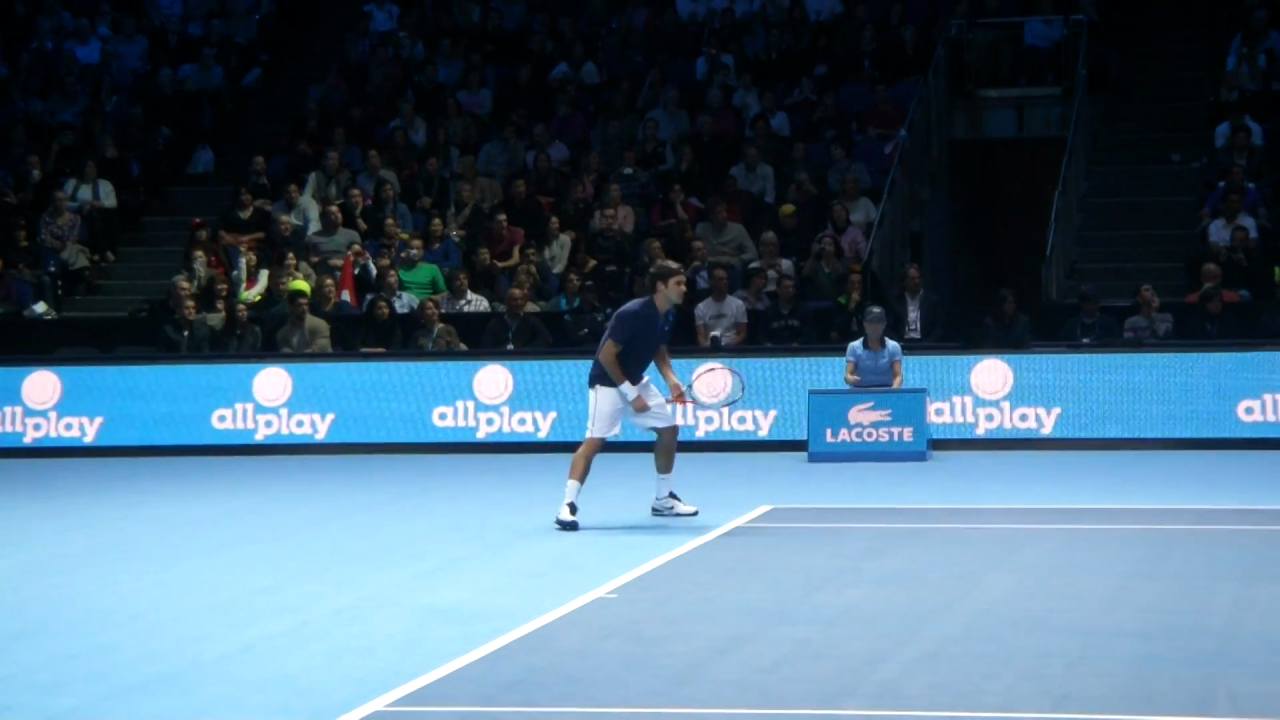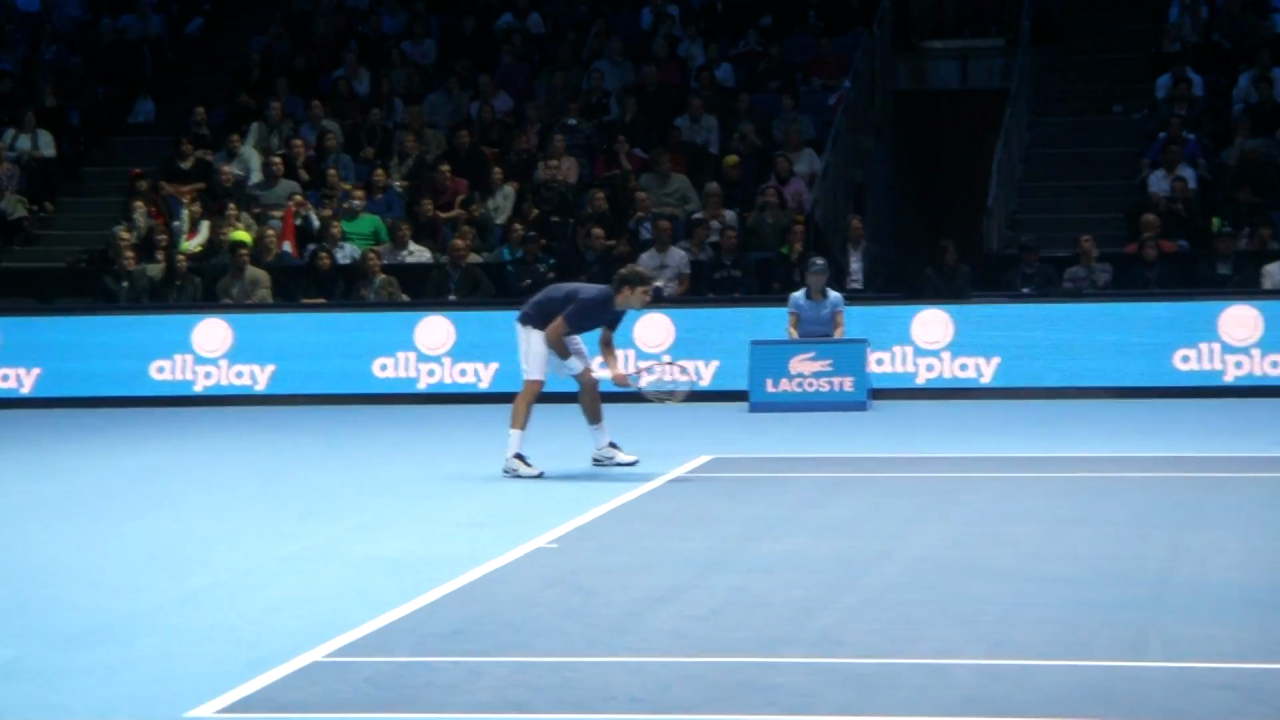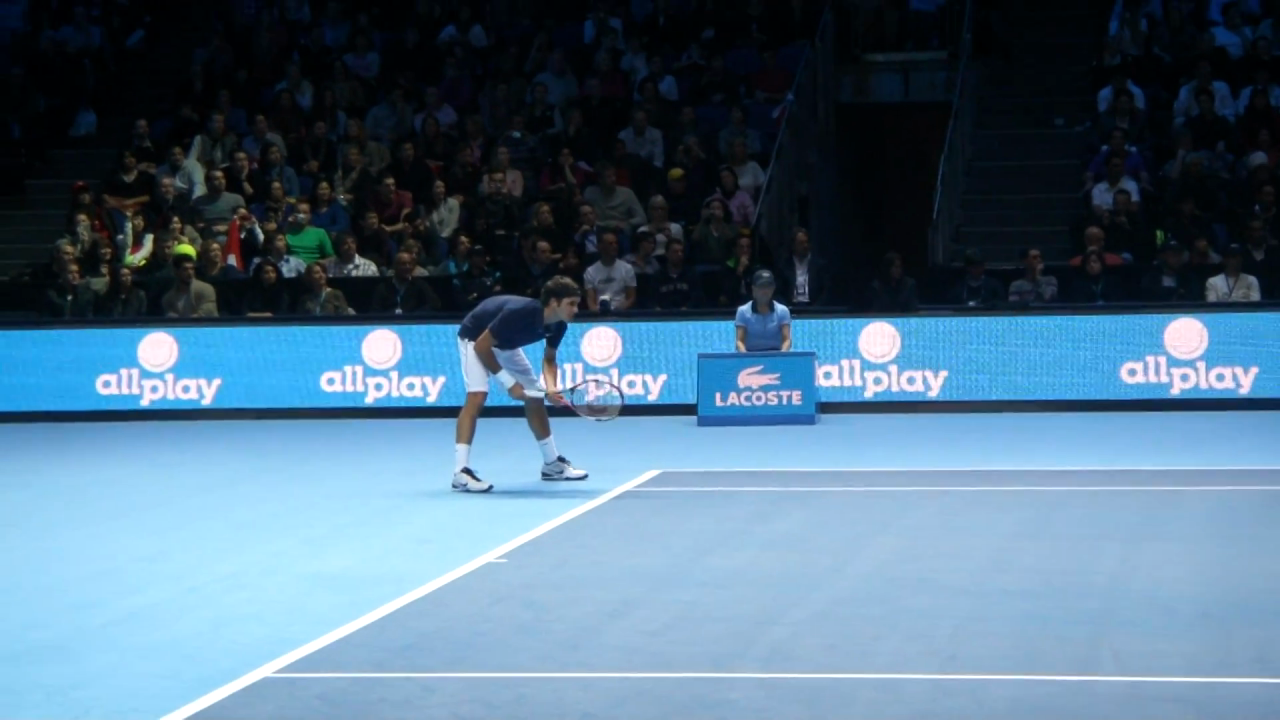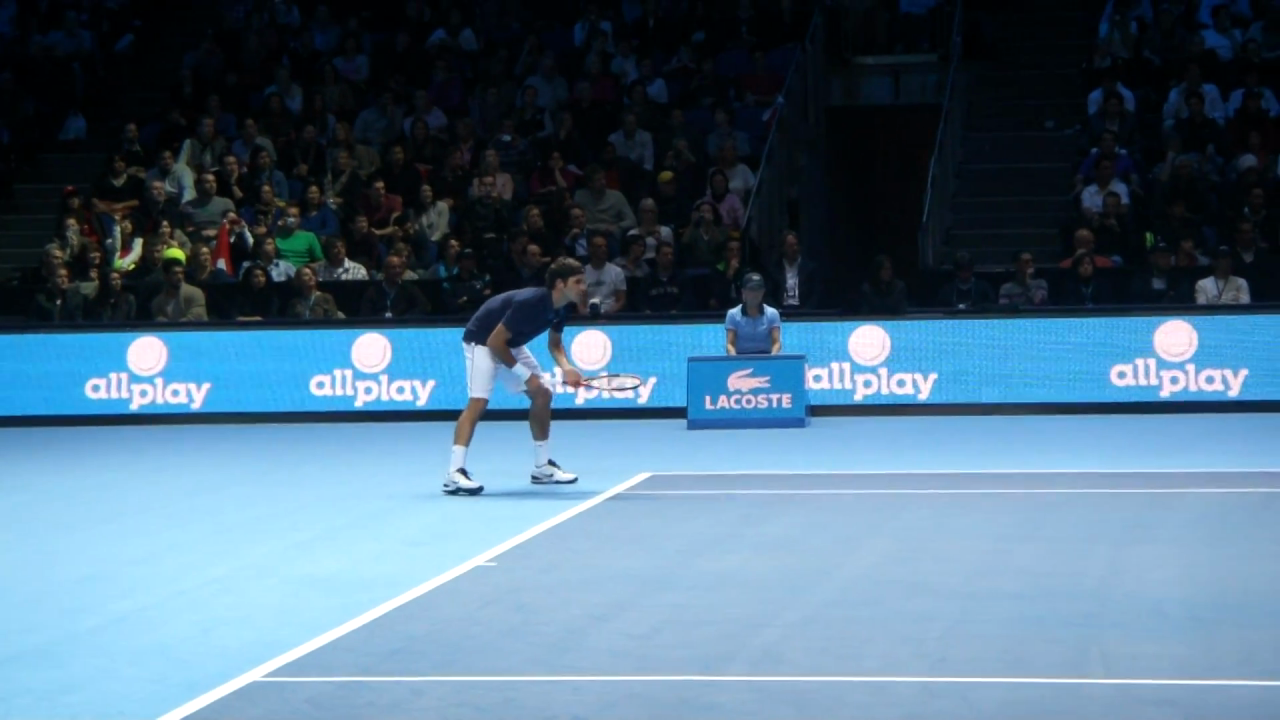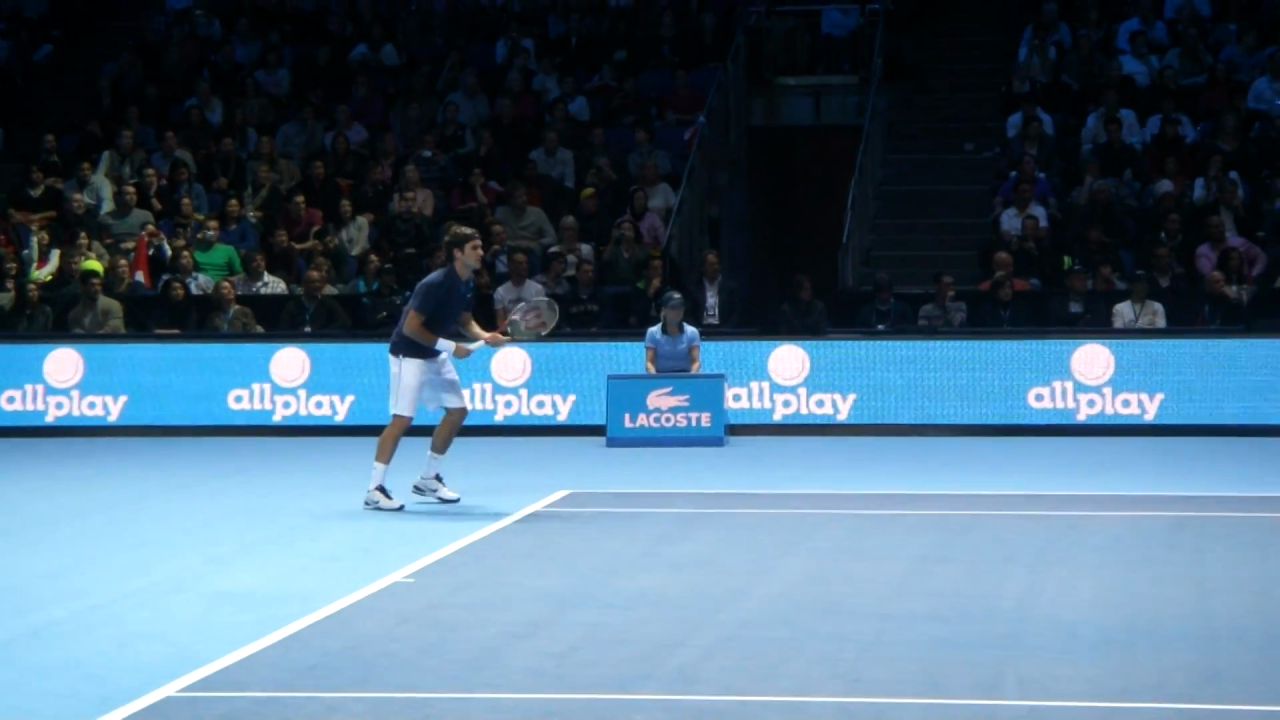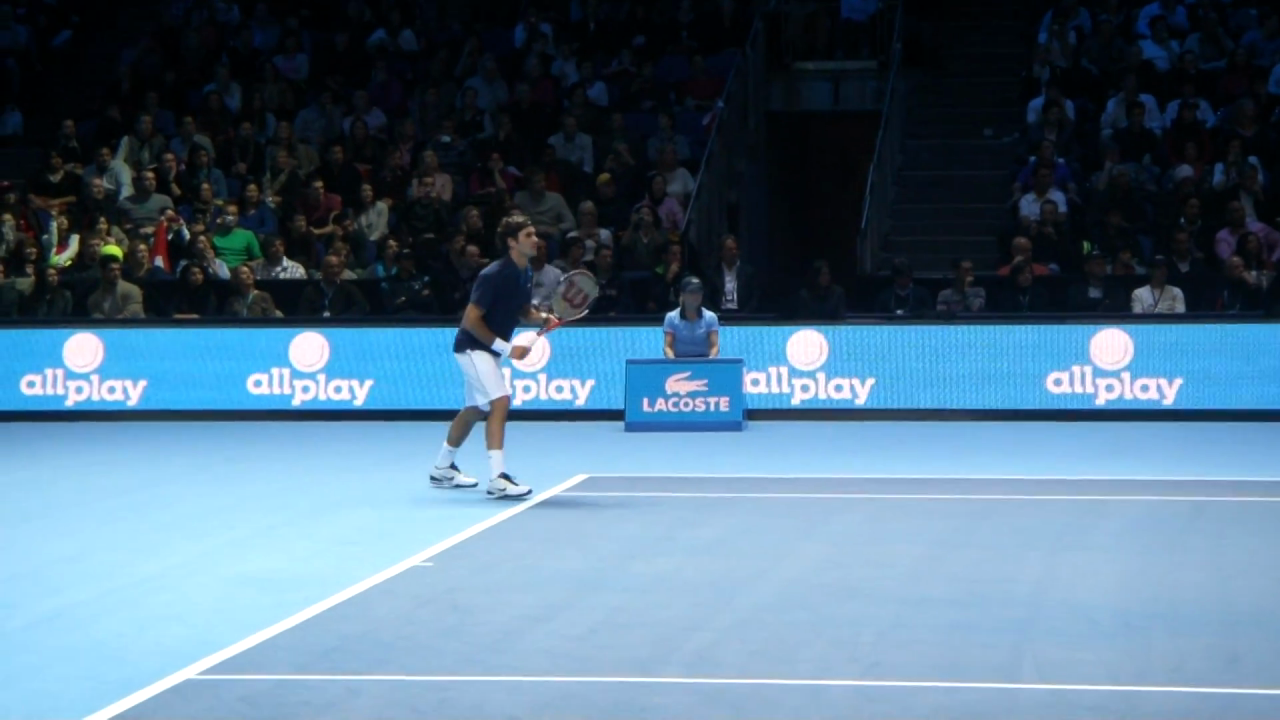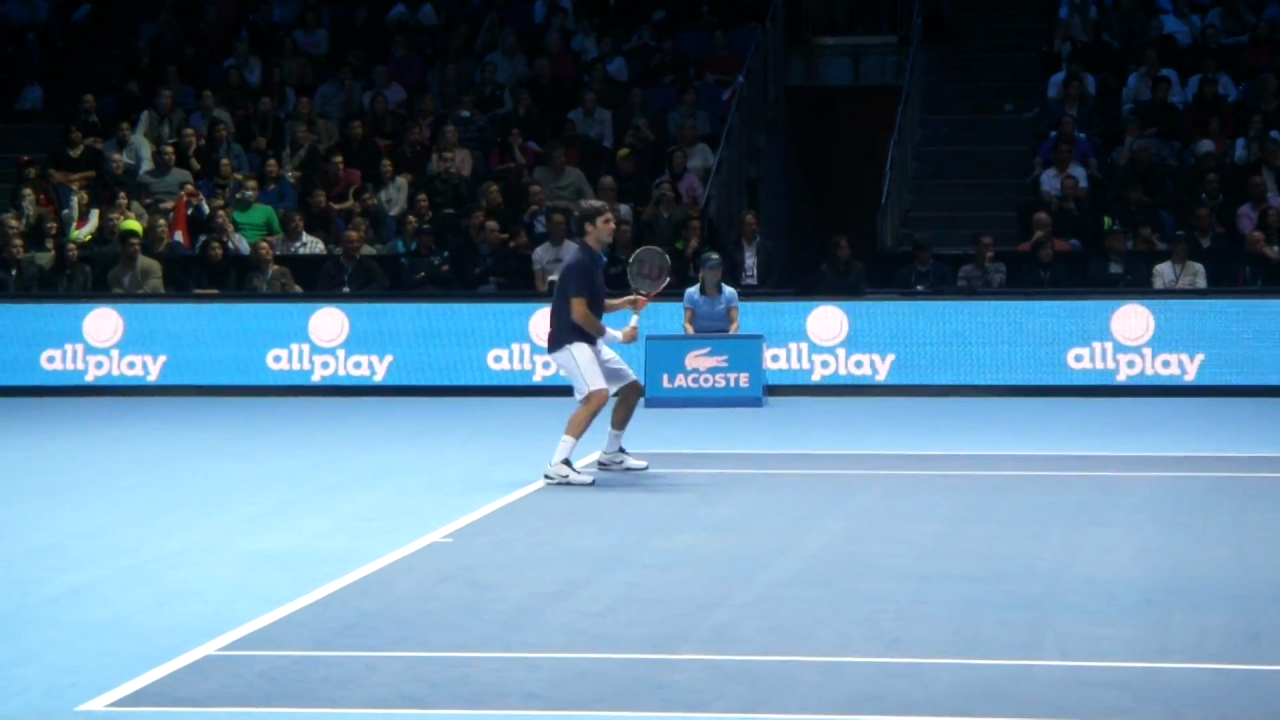
dt=0.5s
person 1, frame 1
left shoulder: (667, 315)
right shoulder: (632, 314)
right elbow: (606, 355)
left wrist: (672, 379)
right wrist: (629, 394)
left hip: (637, 382)
right hip: (609, 383)
left knee: (669, 429)
right knee: (595, 441)
left ankle: (663, 499)
right ankle: (567, 506)
person 1, frame 2
left shoulder: (618, 308)
right shoulder: (592, 301)
left elbow: (605, 341)
right elbow: (552, 334)
left wrist: (615, 370)
right wrist: (577, 367)
left hip: (561, 328)
right hip: (536, 324)
left knee: (590, 382)
right knee: (534, 384)
left ankle: (603, 449)
right ankle: (513, 458)
person 1, frame 3
left shoulder: (558, 324)
right shoulder: (519, 313)
left elbow: (549, 359)
right elbow: (481, 346)
left wrist: (551, 388)
right wrist: (508, 382)
left hip: (506, 344)
right hip: (476, 339)
left knee: (535, 397)
right knee: (477, 397)
left ankle: (552, 463)
right ankle: (461, 472)
person 1, frame 4
left shoulder: (561, 307)
right shoulder: (529, 303)
left elbow: (555, 344)
right elbow: (494, 342)
left wrist: (566, 370)
right wrist: (524, 375)
left hip: (511, 344)
right hip: (482, 340)
left knee: (542, 394)
right knee: (478, 402)
left ankle: (542, 467)
right ankle: (455, 473)
person 1, frame 5
left shoulder: (467, 284)
right shoulder: (436, 283)
left elbow: (465, 321)
right elbow: (410, 327)
left wrist: (484, 336)
right wrist: (450, 347)
left hip: (434, 355)
right hip: (409, 354)
left knee: (457, 411)
right knee: (403, 419)
left ankle: (428, 479)
right ankle: (375, 489)
person 1, frame 6
left shoulder: (525, 273)
right shoulder: (493, 275)
left elbow: (524, 312)
right elbow: (470, 320)
left wrist: (543, 318)
right wrist: (505, 347)
left hip: (491, 350)
right hip: (473, 348)
left knee: (476, 410)
right knee: (500, 403)
left ankle: (442, 468)
right ankle: (497, 478)
person 1, frame 7
left shoulder: (595, 259)
right shoulder: (579, 263)
right elbow: (579, 314)
left wrist: (623, 302)
right wrist: (615, 335)
left hip: (588, 342)
right hip: (570, 343)
left knee: (633, 388)
right knee: (597, 396)
left ankle: (612, 453)
right ankle: (558, 464)
